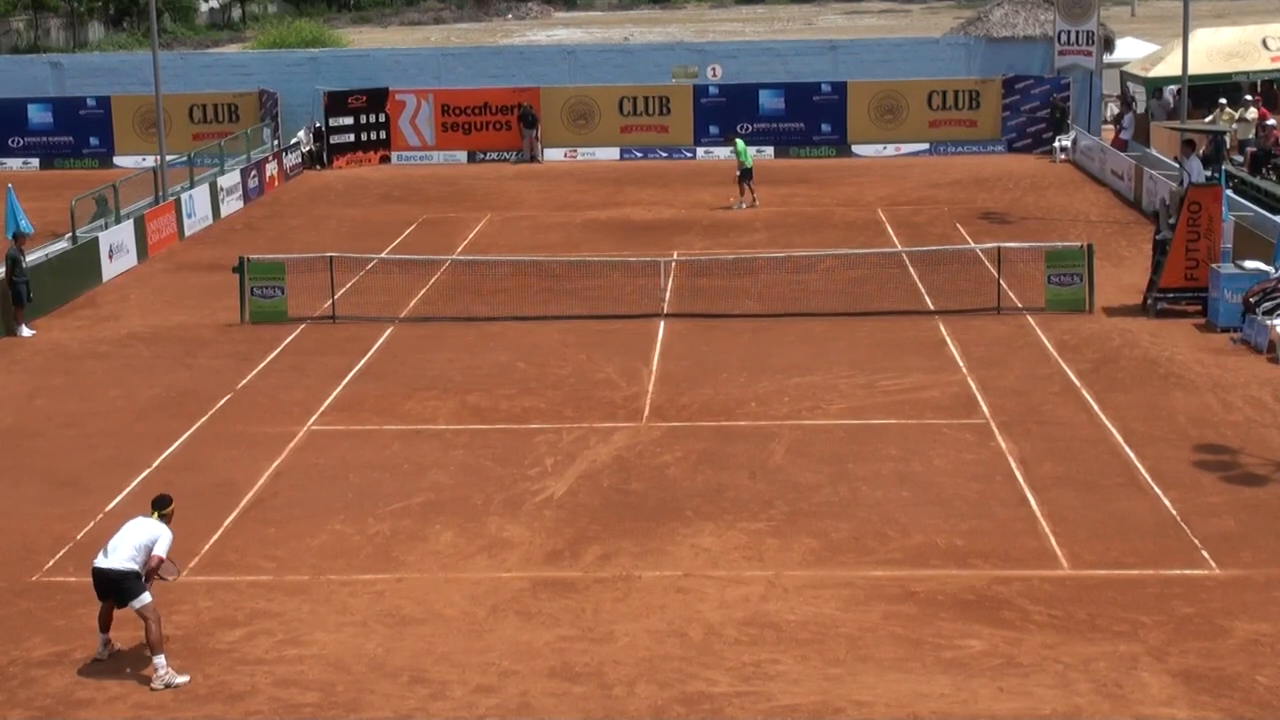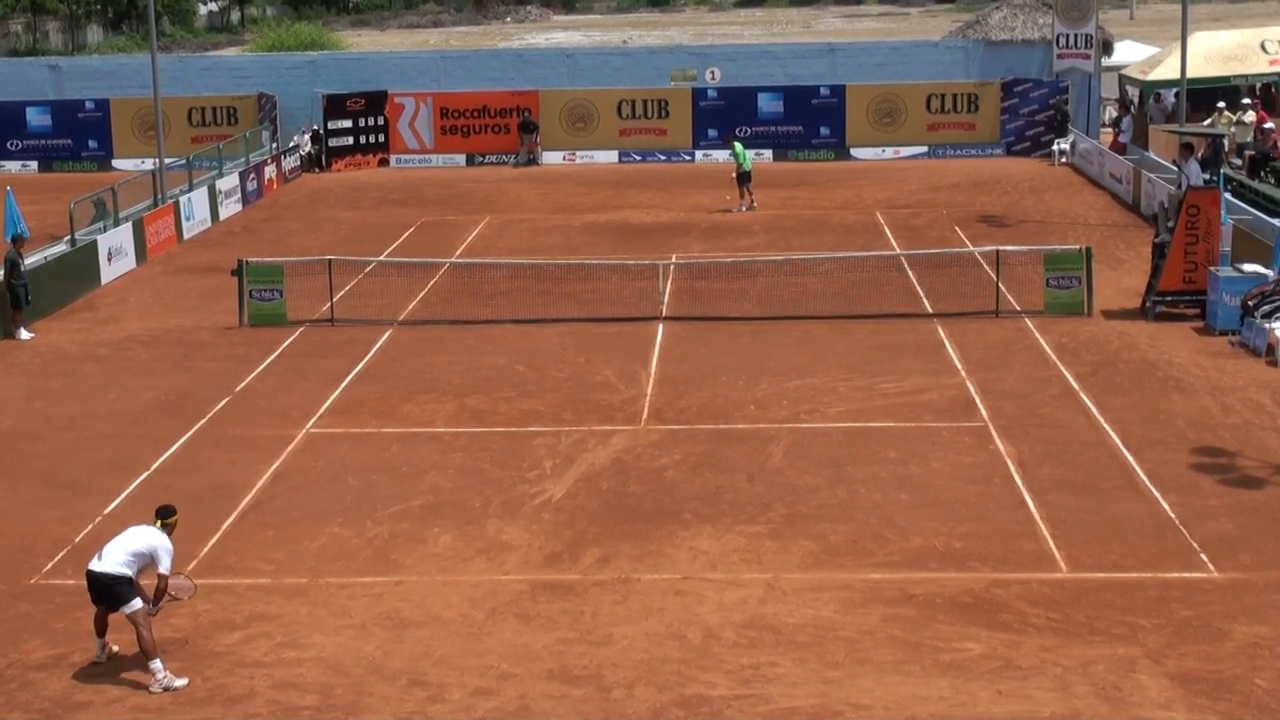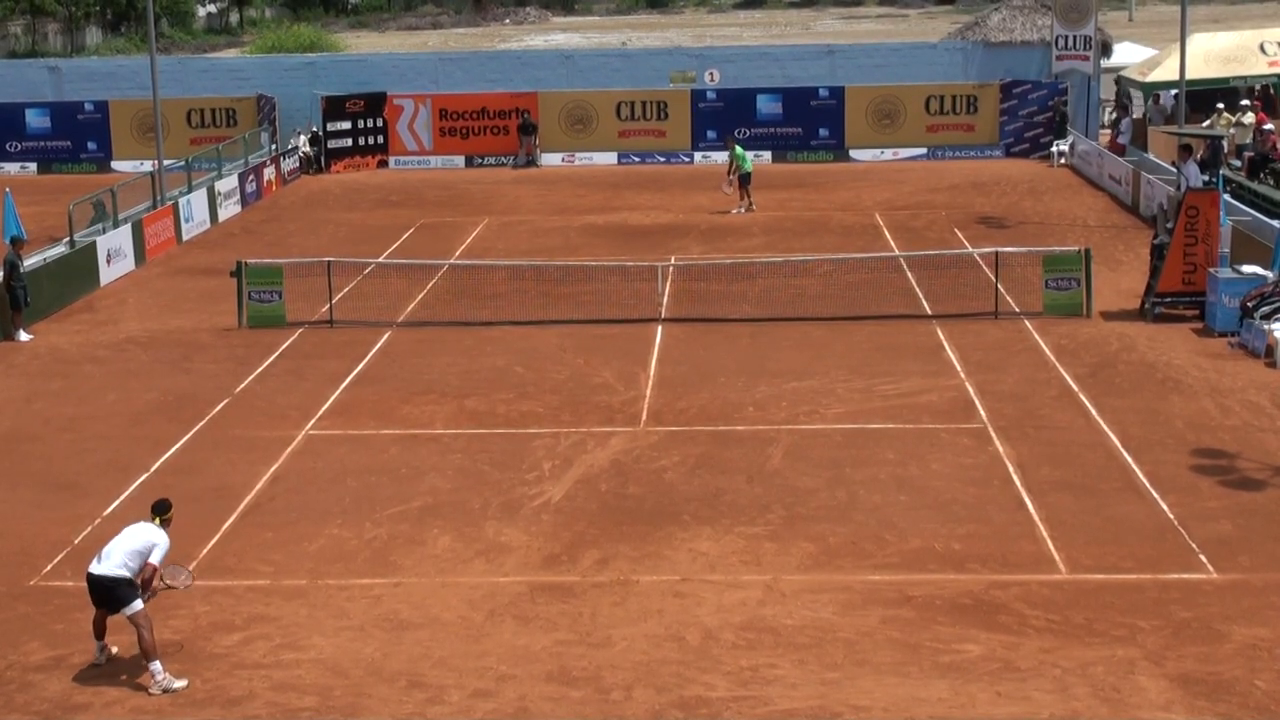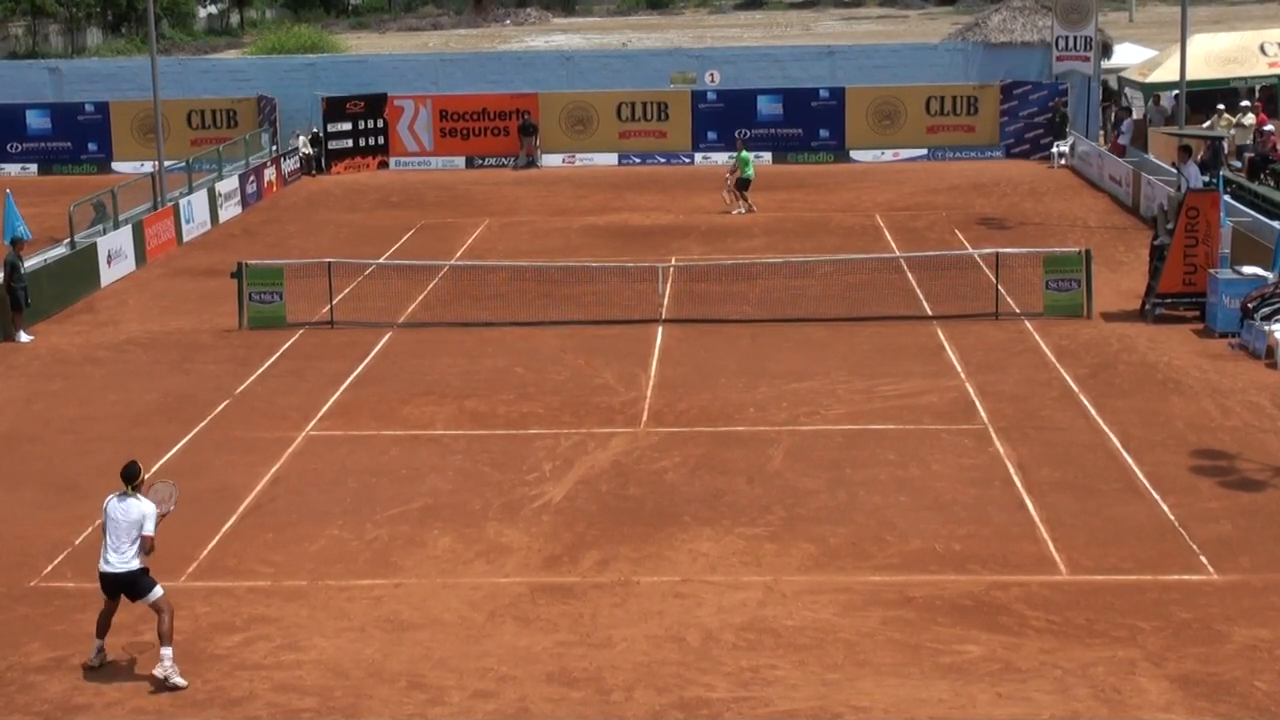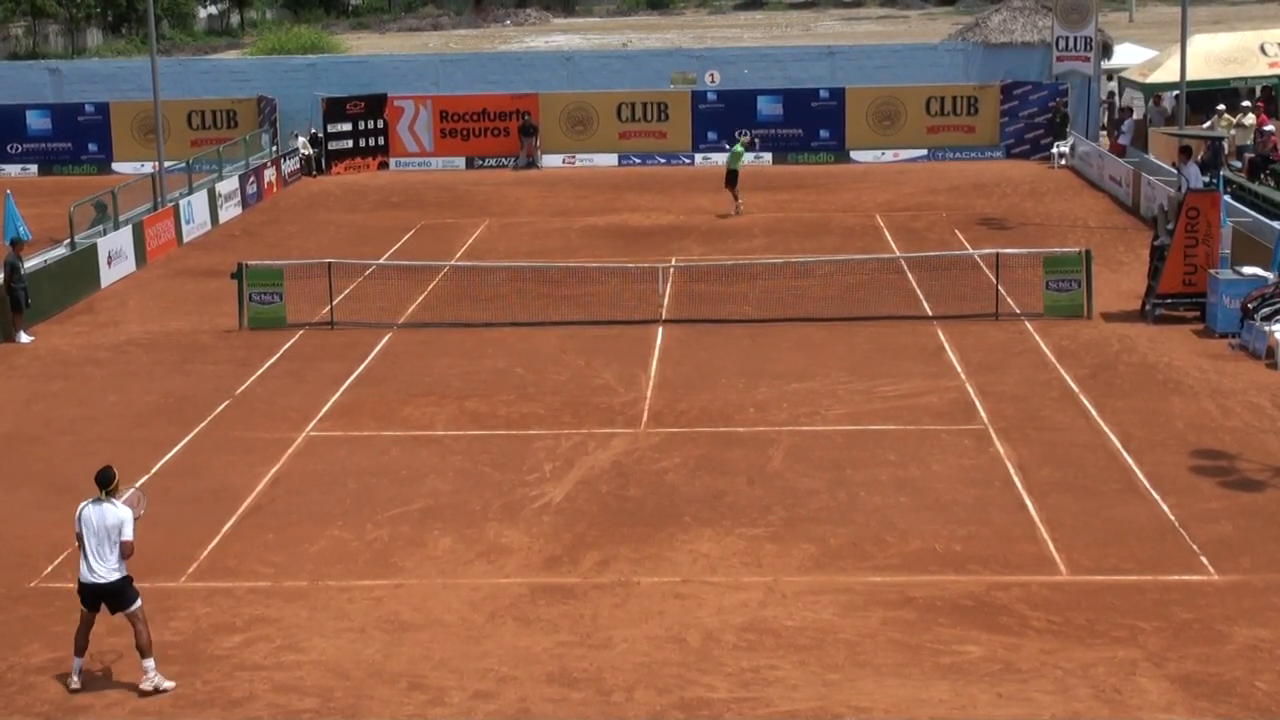
dt=1s
person 1, frame 1
left shoulder: (135, 521)
right shoulder: (164, 532)
right elbow: (154, 564)
left wrist: (140, 578)
right wrist: (146, 581)
left hip: (99, 568)
right hip: (123, 572)
left knee: (108, 604)
right knee: (152, 618)
left ankle: (104, 647)
right ankle: (161, 674)
person 1, frame 2
left shoulder: (137, 529)
right shoulder: (164, 543)
right elbow: (162, 584)
left wrist: (145, 599)
right wrist: (154, 605)
left hip: (93, 571)
right hip: (113, 576)
left knee: (102, 609)
right knee: (142, 624)
left ankle: (102, 650)
right ankle: (160, 678)
person 1, frame 3
left shoulder: (136, 527)
right shoulder: (162, 539)
right elbow: (148, 574)
left wrist: (141, 589)
right wrist: (145, 594)
left hip: (93, 573)
right hip: (114, 579)
left knee: (102, 611)
right knee: (144, 624)
left ankle: (101, 652)
right ankle: (159, 680)
person 1, frame 4
left shoulder: (110, 502)
right shoulder: (147, 507)
left elbow: (107, 534)
right elbow: (147, 547)
right wrist: (151, 548)
left hip: (107, 570)
right hip: (132, 572)
left knee: (109, 608)
right knee: (165, 610)
left ankle: (96, 655)
right ankle: (166, 666)
person 1, frame 5
left shoulder: (83, 509)
right shoulder: (123, 512)
left elbow: (80, 543)
right elbow: (126, 551)
right wrist: (130, 550)
left hip: (87, 581)
right hip: (114, 580)
left knee: (85, 625)
right knee: (140, 623)
left ankle: (75, 677)
right ankle: (150, 677)
